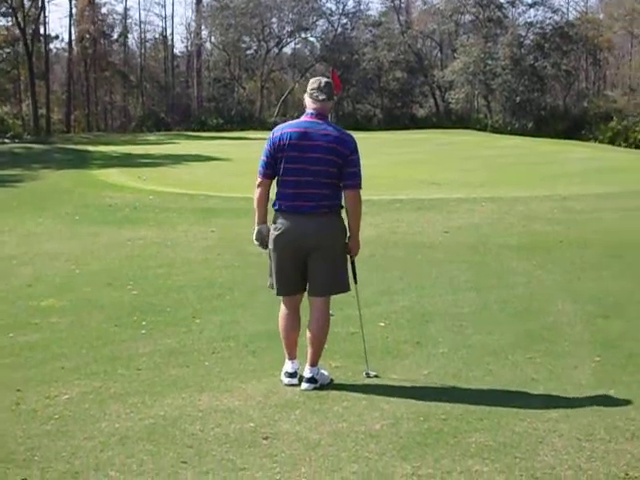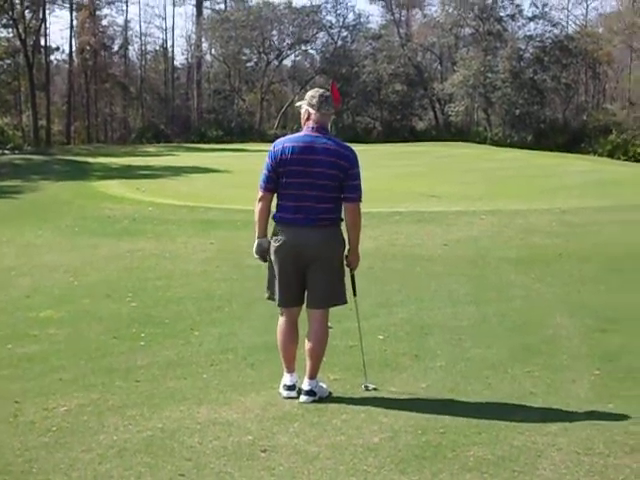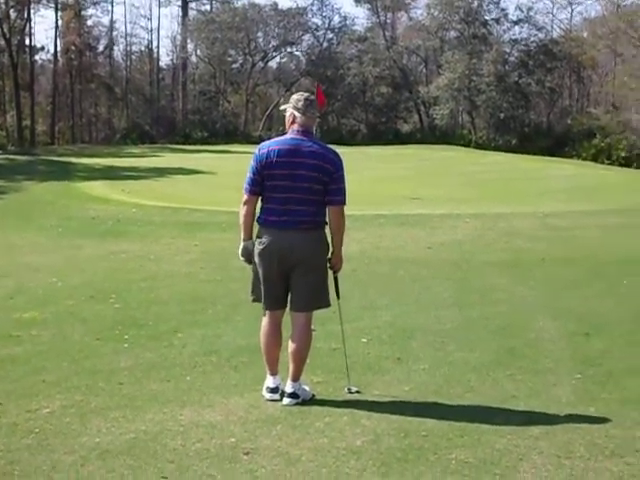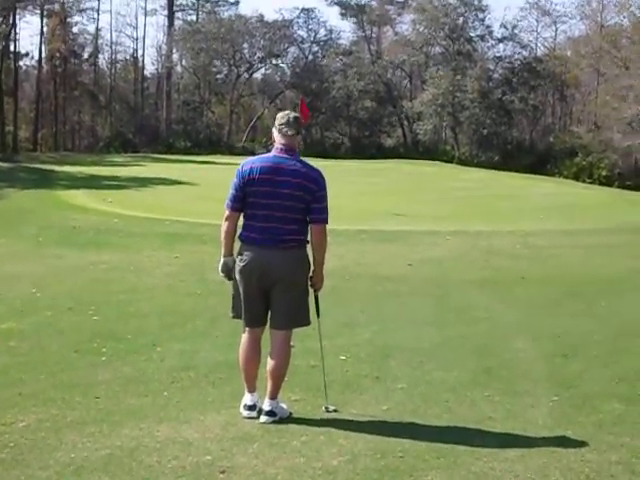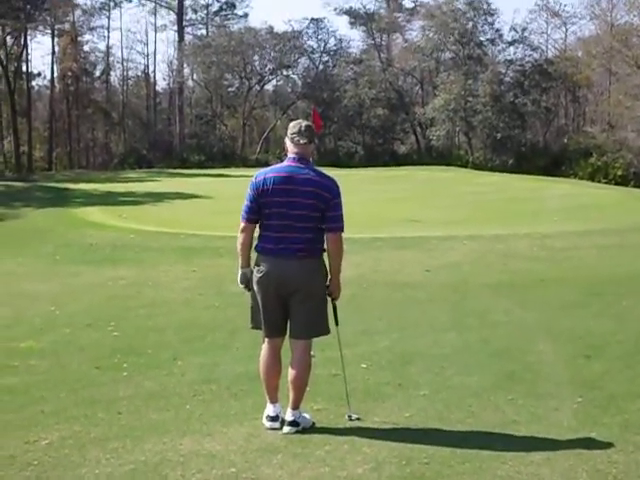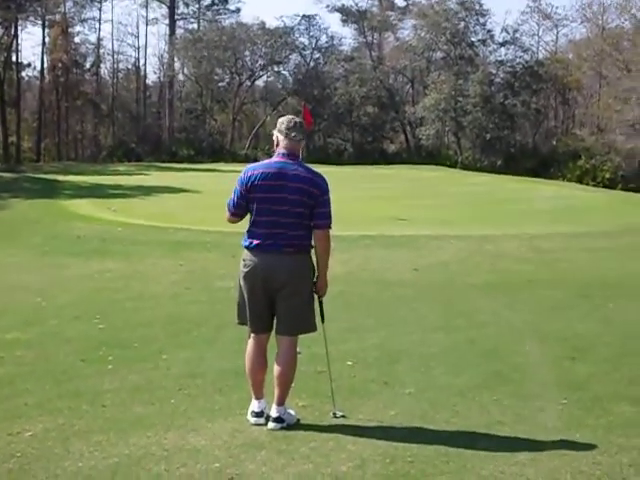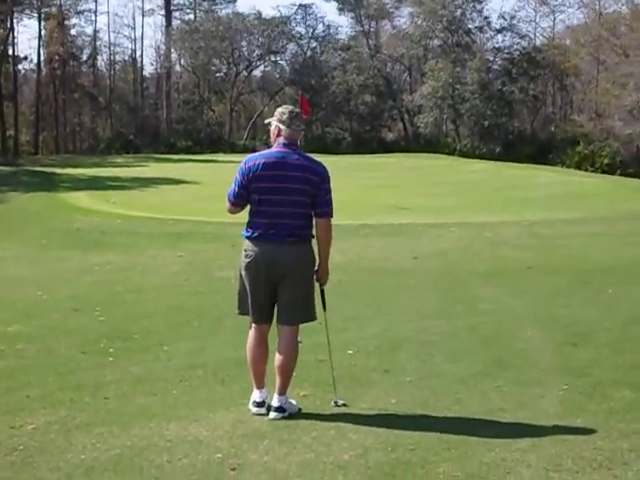
dt=0.7s
person 1, frame 1
left shoulder: (280, 133)
right shoulder: (344, 140)
left elbow: (262, 184)
right elbow: (352, 195)
left wrist: (261, 223)
right wrist: (354, 236)
left hip: (286, 225)
right hip: (326, 228)
left knee: (290, 301)
right knee: (319, 302)
left ankle: (290, 366)
right ankle: (312, 372)
person 1, frame 2
left shoulder: (280, 147)
right shoulder: (345, 154)
left elbow: (264, 198)
right elbow: (351, 208)
left wrist: (261, 237)
right wrist: (353, 248)
left hip: (286, 238)
right hip: (326, 240)
left knee: (288, 313)
right knee: (318, 315)
left ankle: (289, 380)
right ankle: (311, 384)
person 1, frame 3
left shoulder: (265, 150)
right shoulder: (330, 157)
left elbow: (248, 202)
right elbow: (336, 212)
left wrist: (246, 240)
right wrist: (337, 250)
left hip: (270, 240)
right hip: (309, 243)
left knee: (271, 314)
right knee: (302, 318)
left ankle: (272, 382)
right ankle: (293, 387)
person 1, frame 4
left shoulder: (248, 167)
right shoulder: (313, 176)
left elbow: (230, 217)
right elbow: (318, 230)
left wrist: (226, 255)
right wrist: (318, 269)
left hip: (251, 257)
right hip: (290, 261)
left knee: (251, 331)
right knee: (281, 335)
left ankle: (249, 399)
right ankle: (271, 404)
person 1, frame 5
left shoulder: (262, 178)
right shoulder: (327, 184)
left elbow: (245, 229)
right elbow: (334, 238)
left wrist: (244, 267)
right wrist: (335, 278)
left hip: (268, 267)
right hip: (308, 270)
left knee: (271, 342)
right knee: (301, 345)
left ankle: (272, 410)
right ankle: (294, 415)
person 1, frame 6
left shoulder: (251, 173)
right shoulder: (316, 181)
left elbow: (233, 216)
right elbow: (321, 234)
right wrist: (322, 275)
left hip: (256, 262)
right hip: (294, 266)
left knee: (257, 337)
right knee: (287, 341)
left ankle: (256, 405)
right ankle: (278, 411)
person 1, frame 7
left shoulder: (252, 163)
right shoulder: (317, 170)
left elbow: (233, 206)
right elbow: (323, 223)
right wrist: (323, 263)
left hip: (258, 252)
right hip: (296, 255)
left knee: (258, 327)
right knee: (288, 330)
left ankle: (258, 396)
right ankle: (280, 400)
